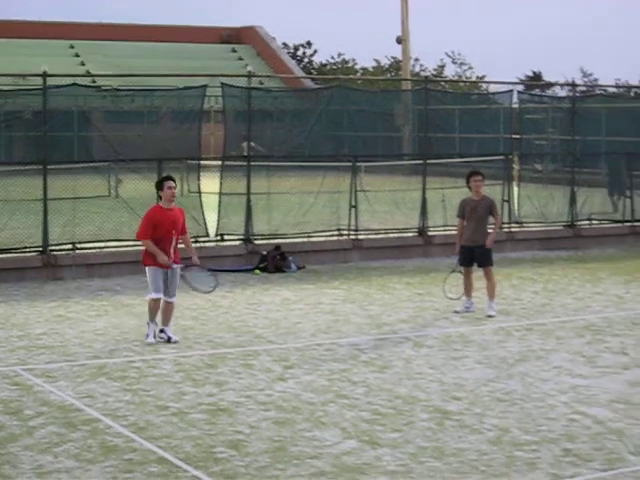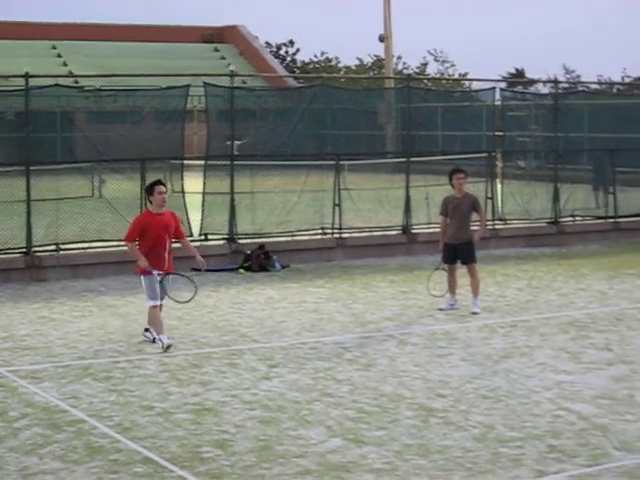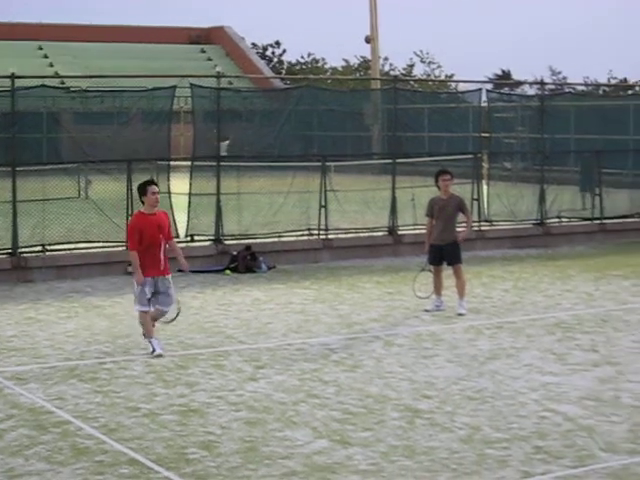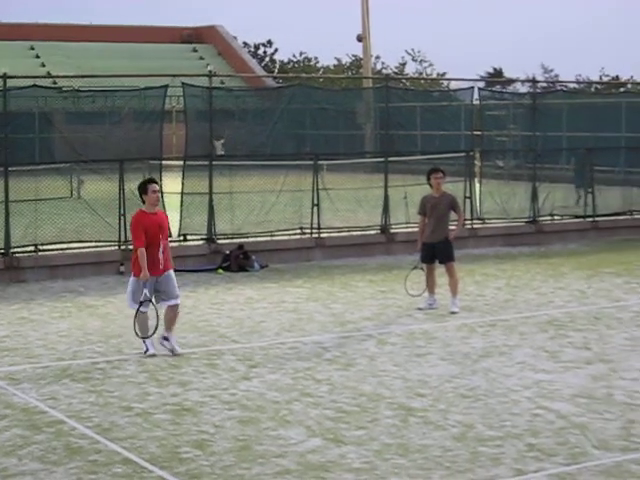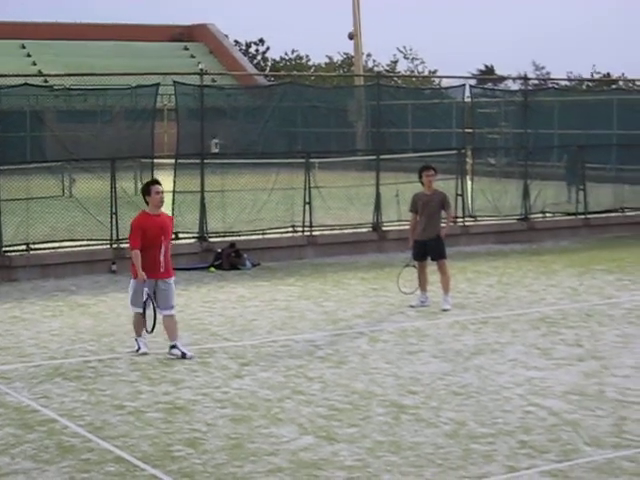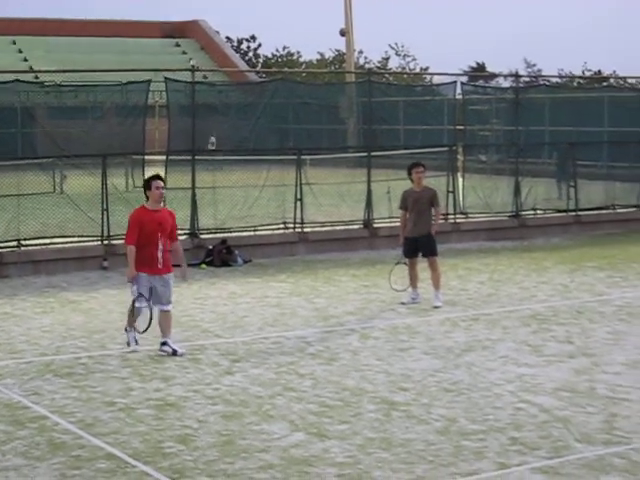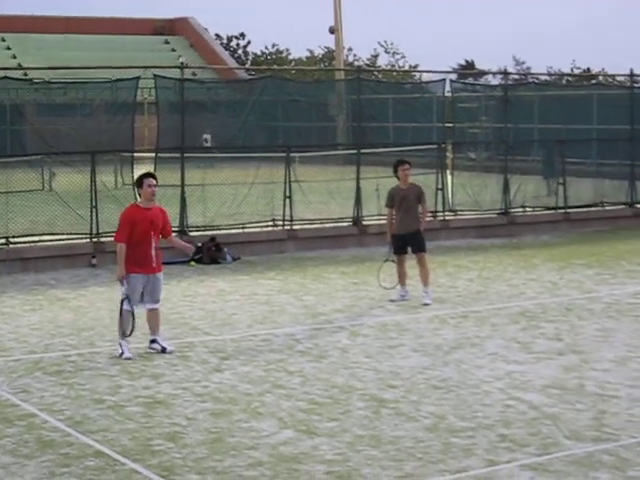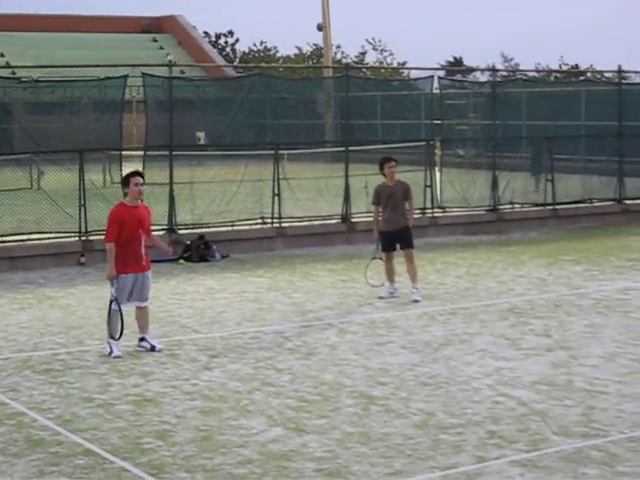
dt=0.2s
person 1, frame 1
left shoulder: (180, 212)
right shoulder: (153, 214)
left elbow: (183, 235)
right elbow: (143, 238)
left wrist: (193, 254)
right wrist: (159, 254)
left hip: (173, 263)
right hip: (155, 262)
left knee: (170, 298)
right knee: (156, 296)
left ankle: (164, 329)
right ankle: (151, 324)
person 1, frame 2
left shoulder: (172, 217)
right shoulder: (142, 219)
left elbow: (182, 238)
right elbow: (129, 240)
left wrist: (197, 256)
right wrist: (140, 258)
left hip: (166, 267)
right hip: (149, 269)
left knee: (159, 302)
right knee: (154, 303)
left ankle: (149, 329)
right ankle: (162, 338)
person 1, frame 3
left shoulder: (164, 216)
right shoulder: (136, 221)
left elbow: (171, 241)
right elbow: (132, 249)
left wrist: (182, 259)
right wrist: (138, 272)
left hip: (163, 271)
right hip: (144, 273)
left knee: (165, 307)
right knee: (145, 309)
left ankle: (148, 325)
right ankle: (153, 342)
person 1, frame 4
left shoulder: (164, 216)
right shoulder: (138, 219)
right elbow: (139, 247)
left wrist: (170, 261)
right wrist: (144, 270)
left hip: (165, 269)
right hip: (144, 272)
left knee: (174, 303)
left ankle: (167, 336)
right ankle: (147, 342)
person 1, frame 5
left shoulder: (168, 219)
right shoulder: (139, 221)
right elbow: (135, 249)
right wrist: (139, 271)
left hip: (165, 274)
right hip: (145, 275)
left knee: (169, 311)
right knee: (140, 310)
left ankle: (174, 345)
right ankle: (140, 339)
person 1, frame 6
left shoulder: (170, 215)
right shoulder: (137, 215)
left elbow: (174, 241)
right elbow: (130, 244)
left wrist: (183, 264)
right wrist: (131, 268)
left hip: (164, 270)
right hip: (142, 270)
left knee: (165, 307)
right knee: (138, 305)
left ankle: (166, 342)
right ankle: (130, 329)
person 1, frame 7
left shoulder: (161, 212)
right shoulder: (129, 213)
left elbow: (168, 236)
right elbow: (121, 242)
left wrist: (184, 246)
right wrist: (120, 266)
left hip: (154, 268)
right hip: (133, 269)
left knee: (153, 305)
right knee: (128, 307)
left ankle: (155, 340)
right ankle: (123, 343)
person 1, frame 8
left shoulder: (146, 210)
right shoulder: (117, 212)
right elbow: (110, 242)
left wrist: (162, 246)
right wrist: (111, 266)
left hip: (143, 267)
right hip: (122, 269)
left knee: (142, 303)
left ankle: (144, 338)
right ankle: (112, 342)
person 2, frame 1
left shoulder: (489, 202)
right shoulder: (464, 203)
left elbow: (498, 220)
right elbow: (461, 224)
left wrist: (492, 236)
right wrist: (458, 243)
left hip: (483, 244)
right hip: (466, 244)
left knee: (488, 273)
right knee: (467, 273)
left ankle: (492, 305)
right ankle: (468, 303)
person 2, frame 2
left shoulder: (472, 199)
right shoulder: (447, 200)
left elbow: (482, 216)
right elbow: (444, 222)
left wrist: (479, 232)
right wrist: (441, 241)
left hip: (466, 241)
right hip: (449, 241)
left knee: (472, 270)
right knee: (451, 270)
left ankle: (476, 302)
right ankle: (452, 300)
person 2, frame 3
left shoulder: (457, 200)
right shoulder: (433, 202)
left elbow: (469, 217)
right elbow: (430, 223)
left wrist: (465, 232)
right wrist: (427, 242)
left hip: (451, 242)
right hip: (435, 242)
left knee: (457, 271)
right knee: (436, 271)
left ankle: (462, 303)
right ankle: (438, 301)
person 2, frame 4
left shoulder: (450, 198)
right shoulder: (425, 200)
left elbow: (460, 216)
right elbow: (422, 221)
left wrist: (455, 231)
right wrist: (419, 240)
left hip: (444, 239)
right hip: (428, 240)
left knee: (450, 269)
right knee: (429, 270)
left ankle: (454, 301)
right ankle: (431, 299)
person 2, frame 5
left shoulder: (441, 196)
right shoulder: (417, 197)
left elbow: (449, 214)
right elbow: (414, 219)
left wrist: (445, 229)
right wrist: (411, 238)
left hip: (435, 237)
right hip: (419, 238)
left knee: (442, 266)
right knee: (421, 267)
left ankle: (446, 298)
right ankle: (423, 297)
person 2, frame 6
left shoulder: (431, 192)
right shoulder: (406, 194)
left elbow: (437, 211)
right elbow: (403, 216)
left wrist: (434, 226)
right wrist: (401, 235)
left hip: (426, 234)
right hip: (410, 235)
left knee: (433, 264)
right knee: (412, 264)
left ankle: (437, 295)
right ankle: (414, 294)
person 2, frame 7
left shoulder: (417, 189)
right shoulder: (392, 192)
left elbow: (424, 208)
right elbow: (390, 213)
left wrist: (423, 223)
right wrist: (389, 233)
left hip: (415, 230)
right hip: (398, 232)
left knee: (422, 260)
right knee: (400, 261)
left ankle: (426, 292)
right ankle: (403, 291)
person 2, frame 8
left shoulder: (404, 186)
right shoulder: (379, 189)
left elbow: (411, 204)
right elbow: (377, 210)
left wrist: (410, 220)
right wrist: (376, 230)
left hip: (403, 227)
right hip: (386, 229)
left knee: (409, 256)
right knee: (388, 258)
left ankle: (415, 288)
right ankle: (392, 288)
